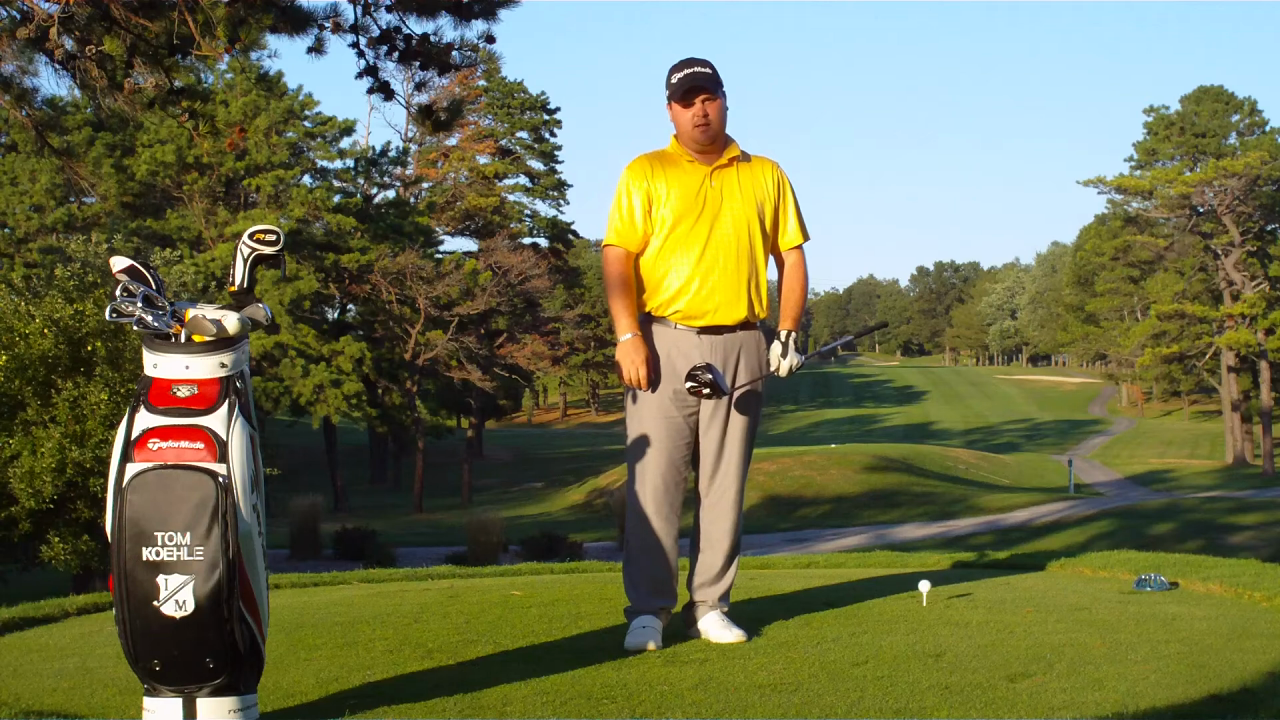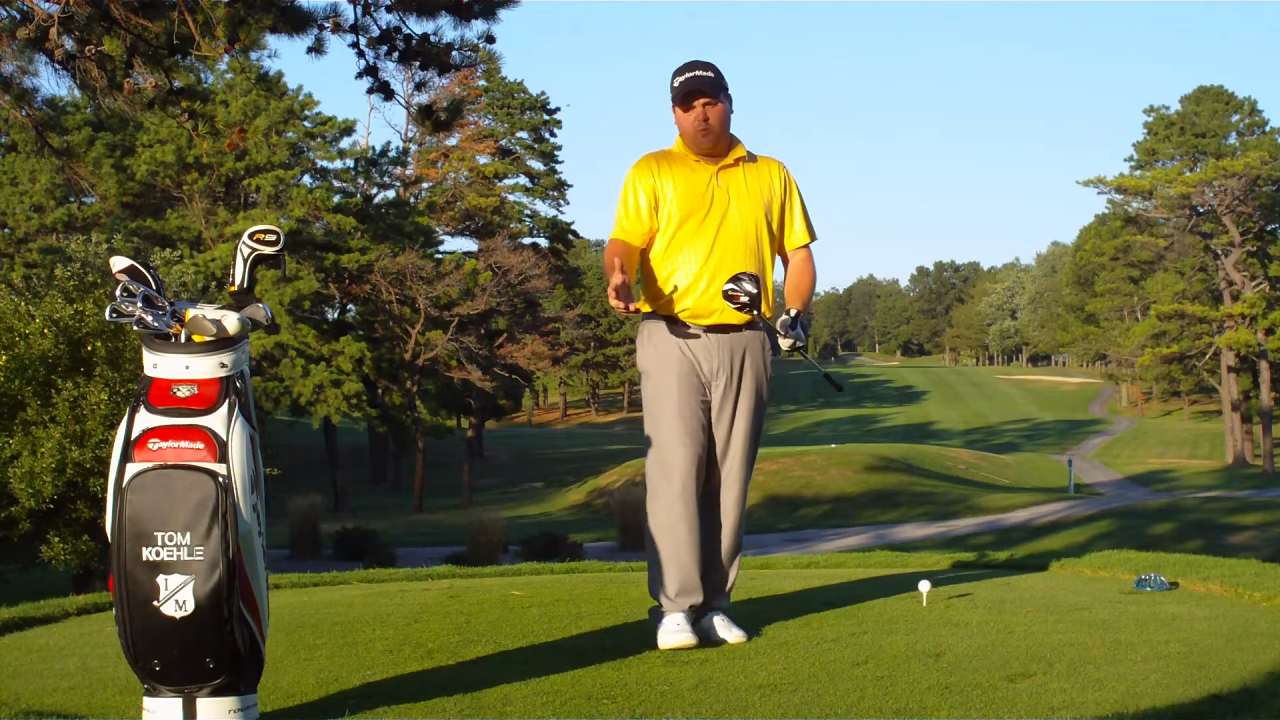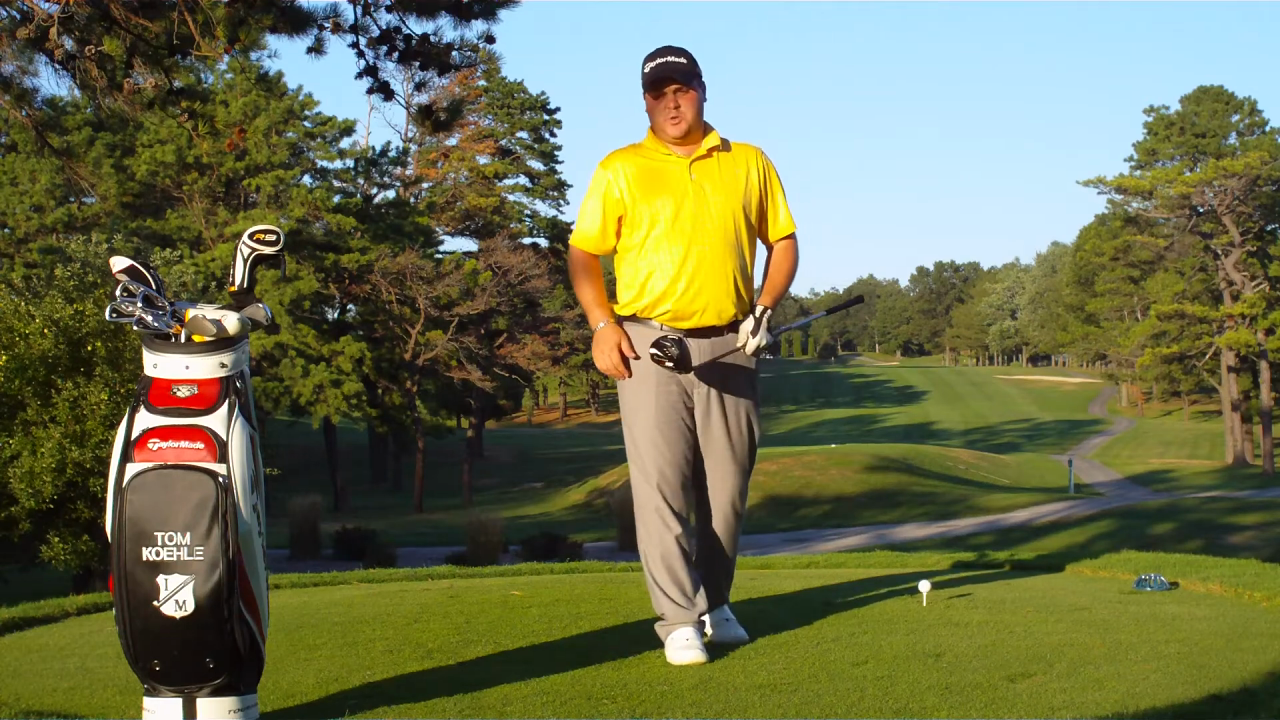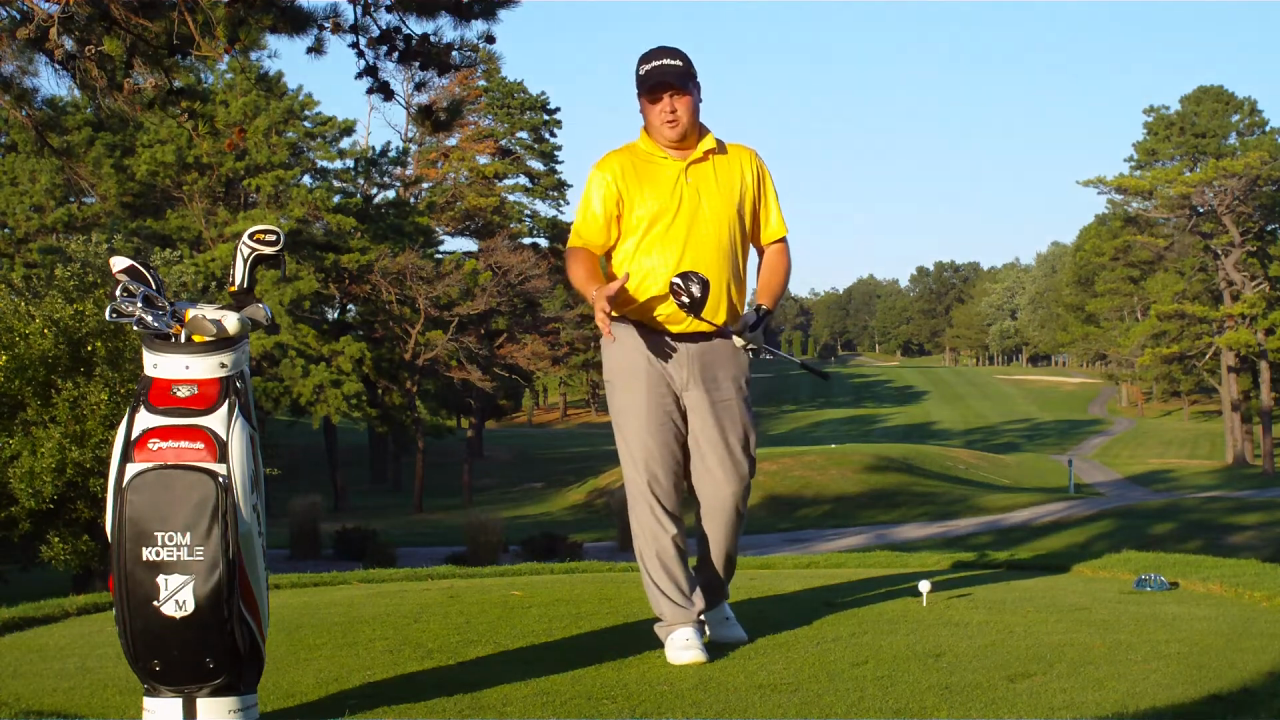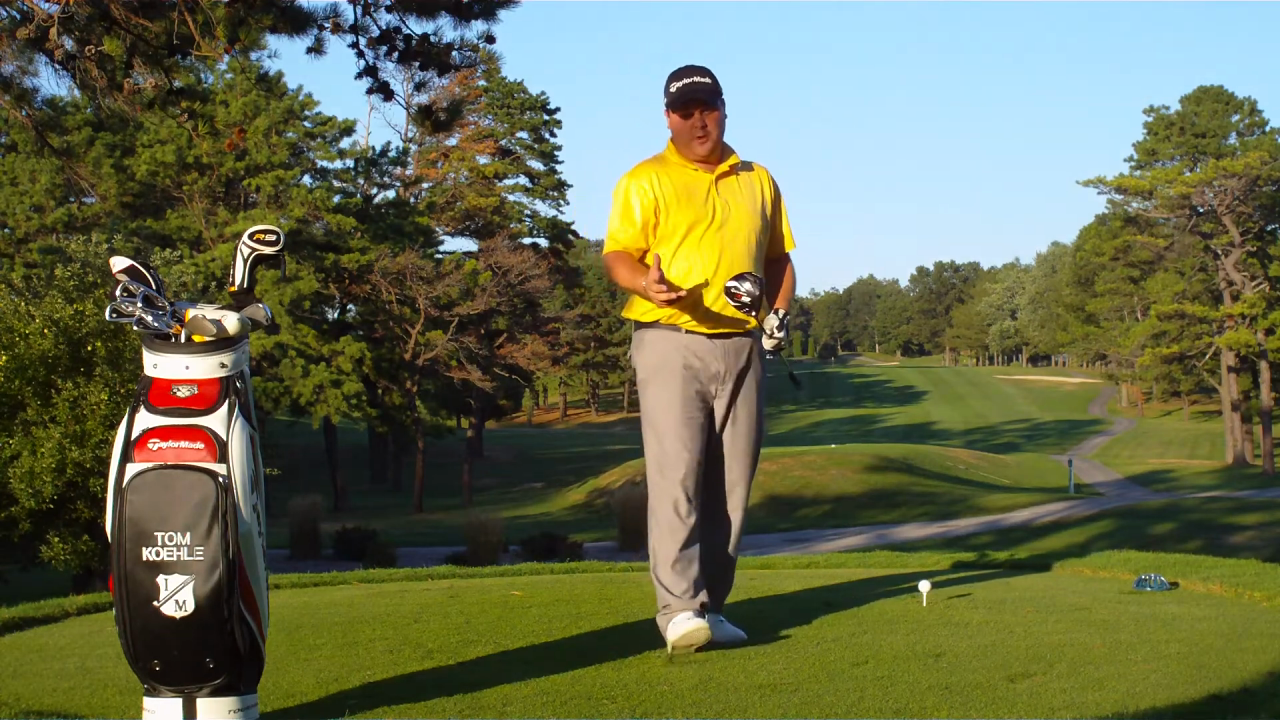
dt=1s
person 1, frame 1
left shoulder: (766, 176)
right shoulder: (644, 173)
left elbow: (791, 258)
right elbow: (617, 257)
left wrist: (787, 333)
right wrist: (628, 335)
left hip: (740, 346)
right hip: (663, 342)
left knee: (724, 481)
right knee: (654, 476)
left ankle: (709, 605)
right ankle: (648, 608)
person 1, frame 2
left shoulder: (772, 176)
right shoulder: (651, 172)
left elbow: (799, 254)
right elbow: (625, 241)
left wrist: (794, 313)
right wrist: (620, 276)
left hip: (744, 343)
right hip: (673, 338)
left knee: (730, 479)
right knee: (676, 468)
left ankle: (713, 604)
right ankle: (675, 605)
person 1, frame 3
left shoulder: (750, 163)
right shoulder: (618, 169)
left elbow: (783, 241)
right elbow: (583, 251)
left wrist: (765, 307)
right wrist: (601, 323)
left hip: (729, 346)
right hip: (648, 343)
left knee: (725, 487)
right knee: (661, 483)
left ankle: (714, 604)
right ankle: (679, 620)
person 1, frame 4
left shoulder: (744, 166)
right shoulder: (615, 170)
left elbow: (774, 244)
right elbow: (581, 249)
left wrist: (763, 309)
right wrist: (599, 292)
left hip: (719, 348)
right hip: (640, 346)
left knee: (728, 482)
right knee: (653, 487)
left ankle: (712, 598)
right ankle: (677, 619)
person 1, frame 5
left shoulder: (759, 181)
right shoulder: (646, 180)
left elbow: (779, 259)
right elbow: (617, 255)
left wrist: (779, 312)
right wrist: (647, 284)
left hip: (741, 347)
right hip: (670, 342)
left knee: (730, 484)
right knee: (676, 473)
left ankle: (710, 605)
right ankle: (678, 609)
